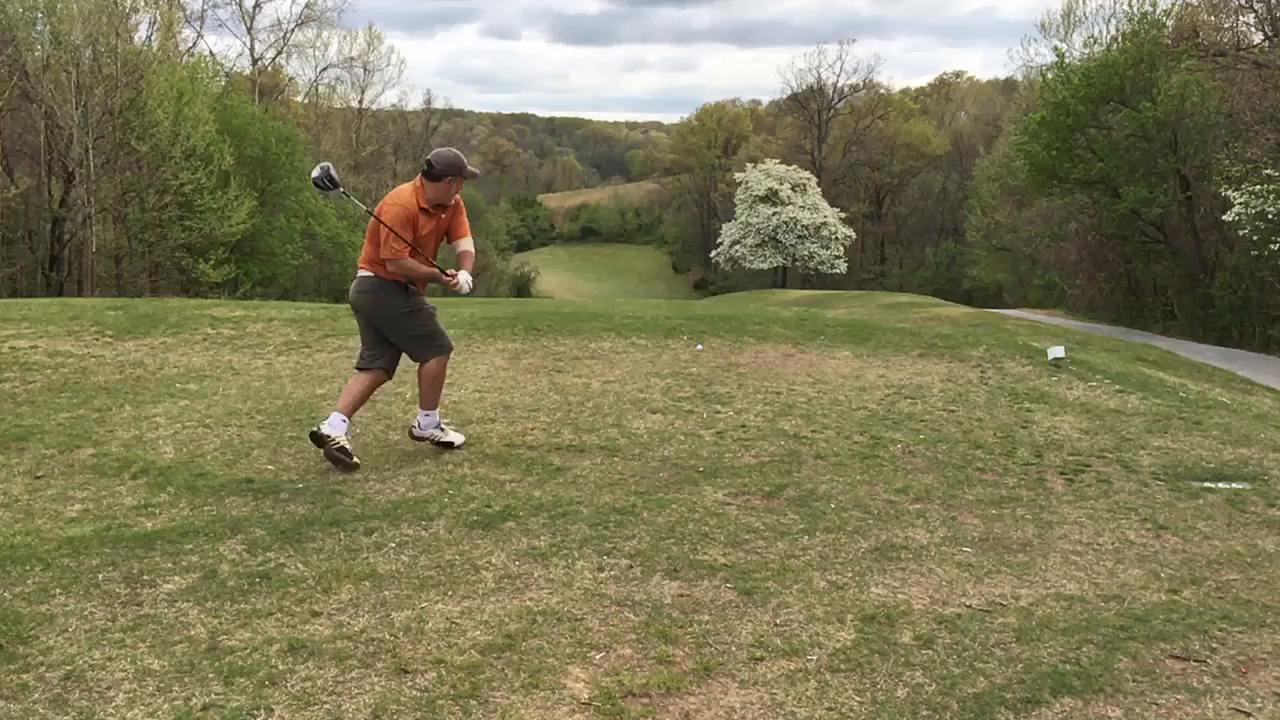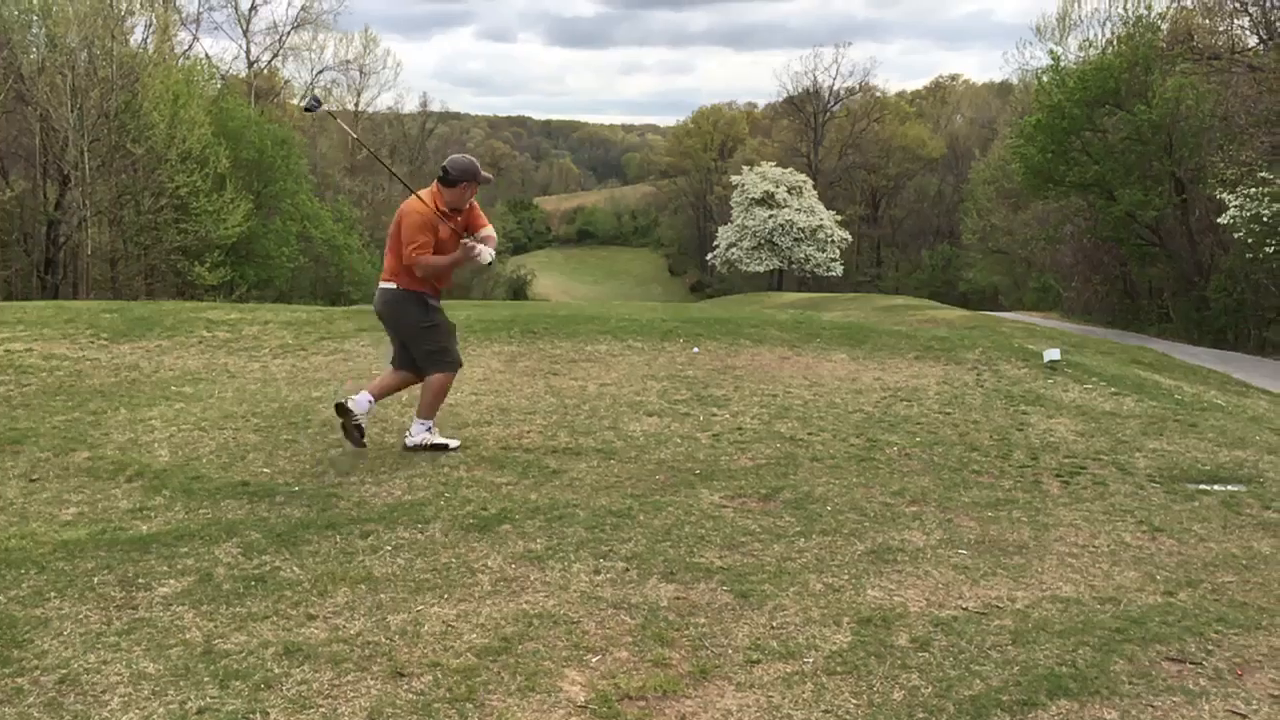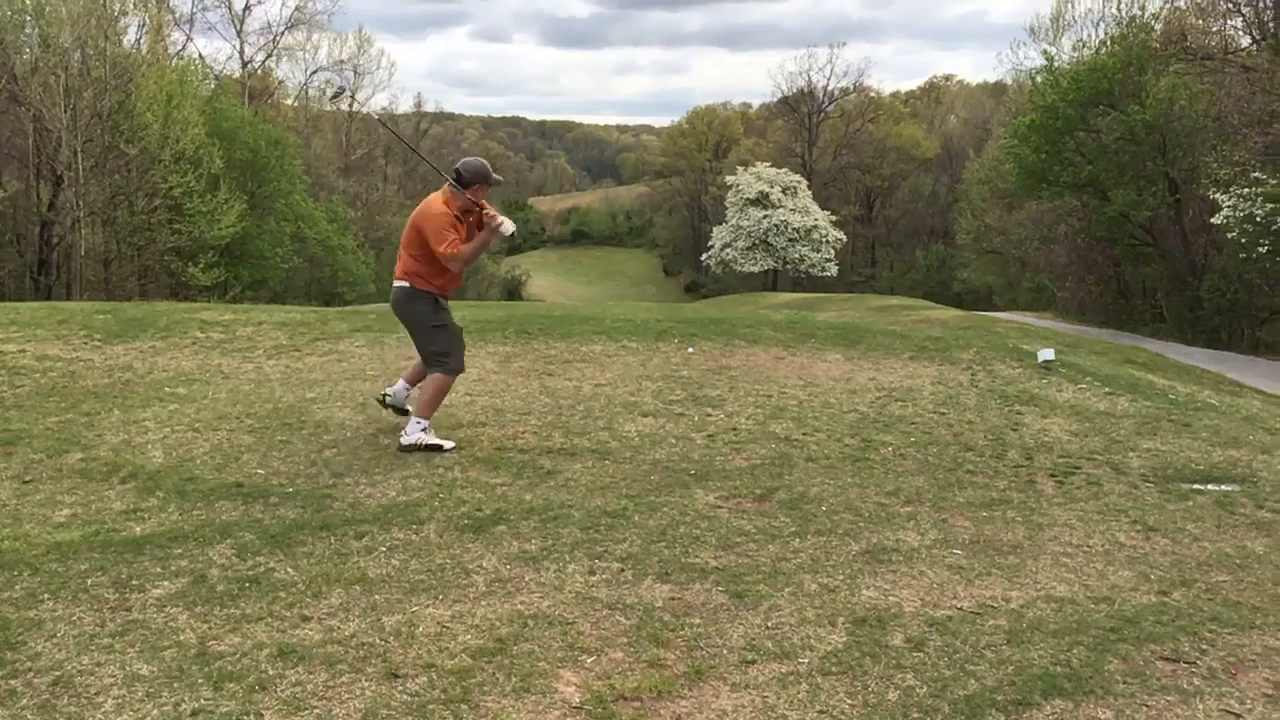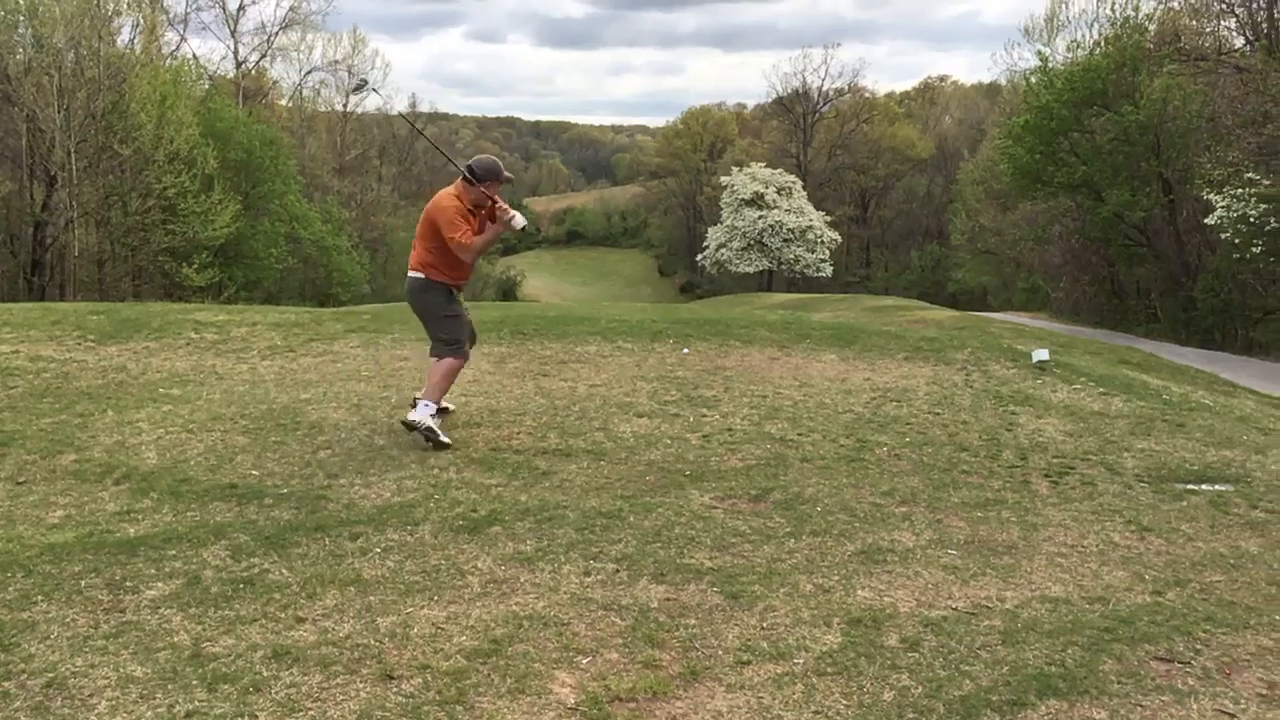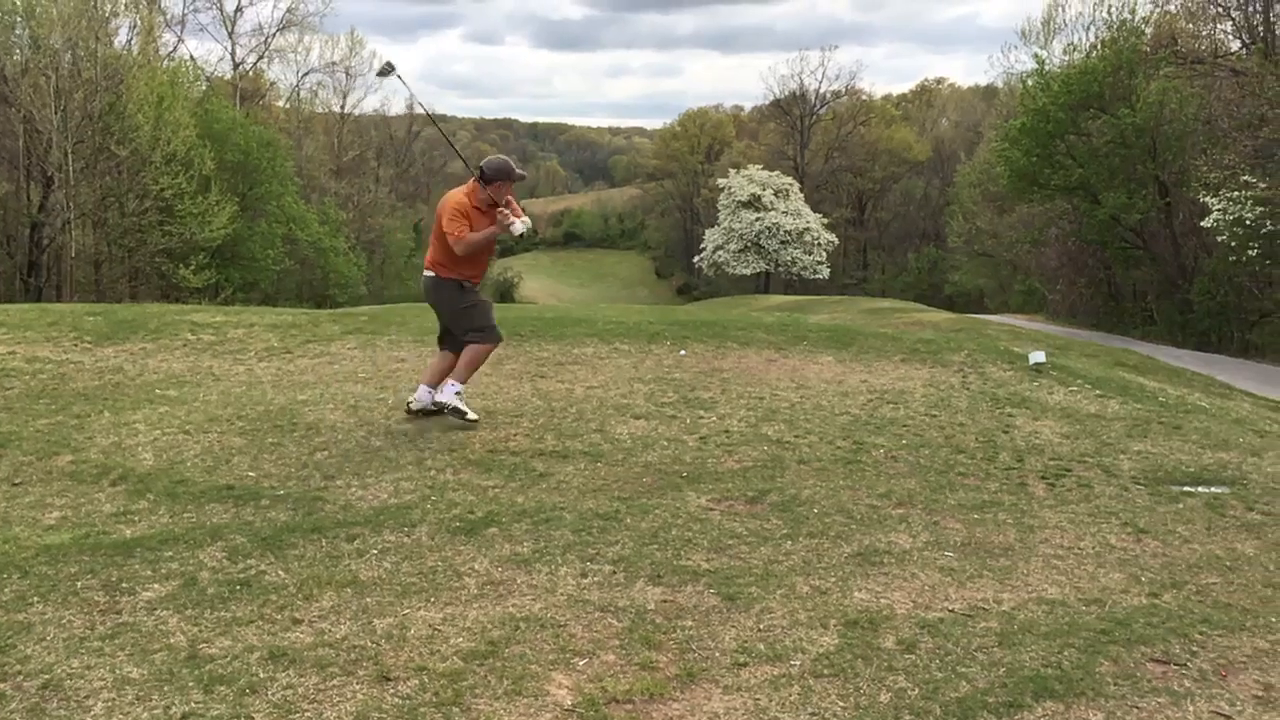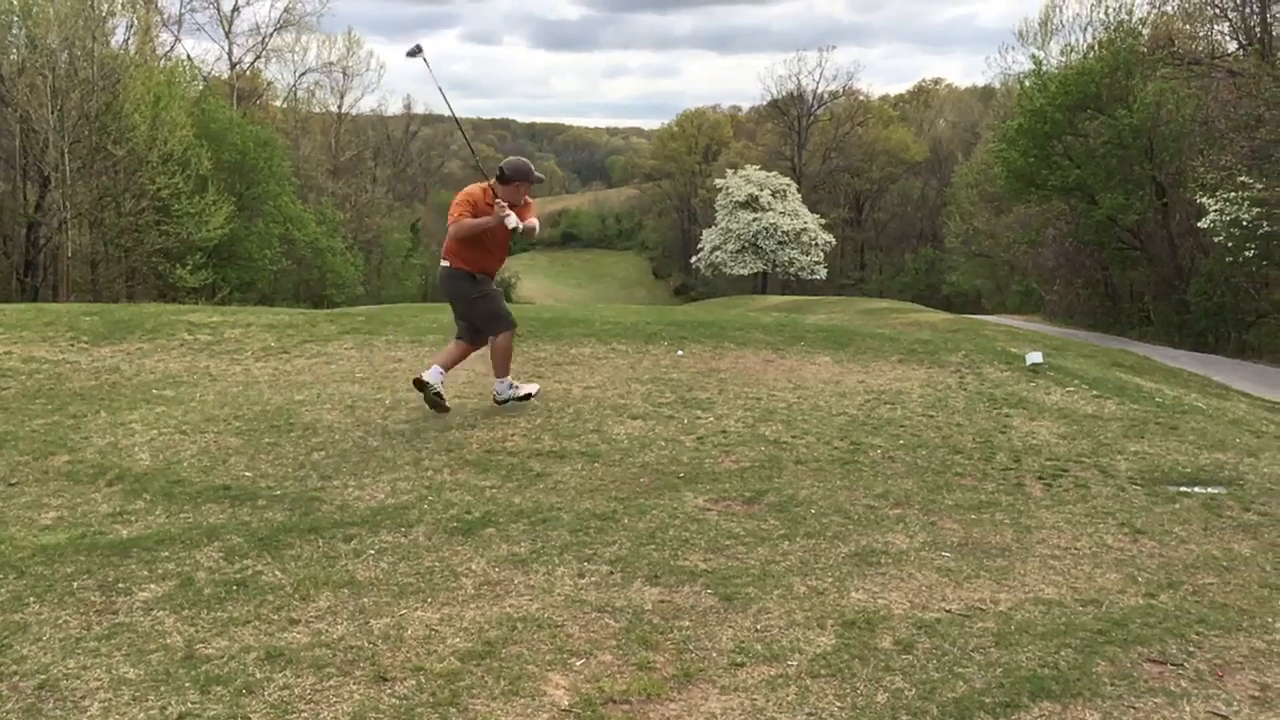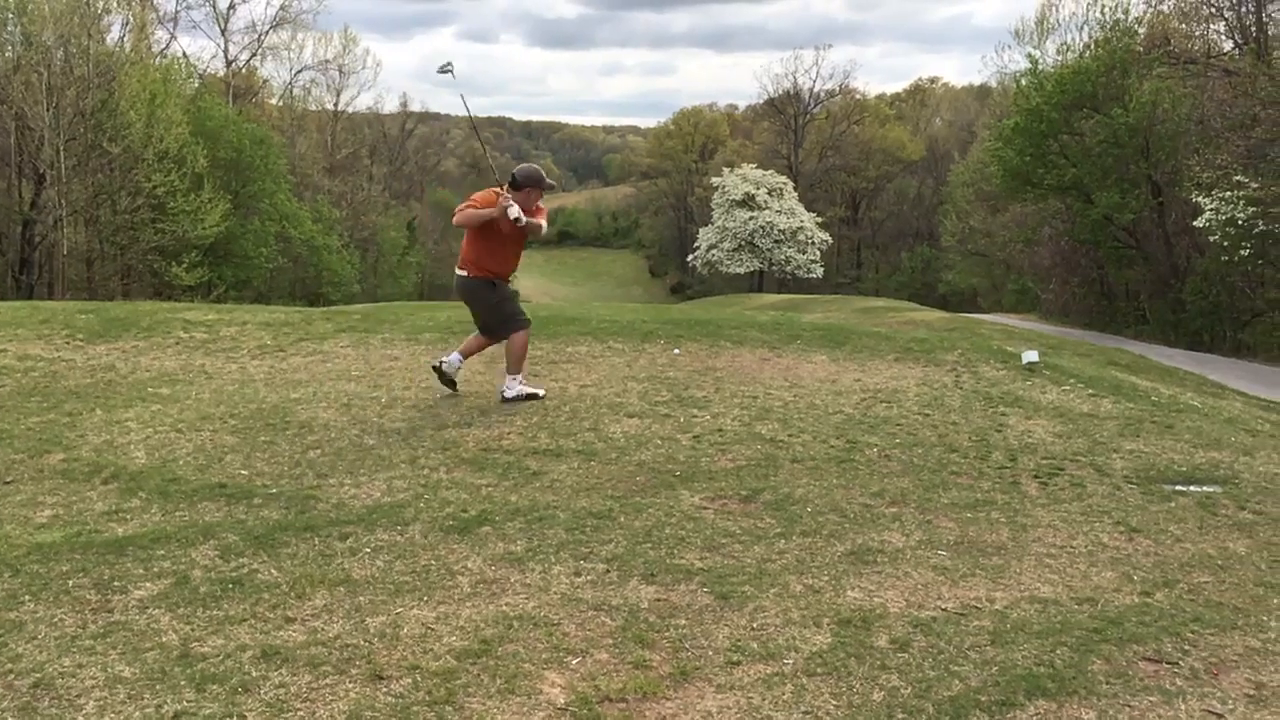
dt=0.1s
person 1, frame 1
left shoulder: (450, 202)
right shoulder: (401, 205)
left elbow: (463, 241)
right elbow: (395, 263)
left wrist: (465, 270)
right wrist: (439, 277)
right hip: (385, 290)
left knee: (375, 367)
right knee: (437, 351)
left ankle: (334, 431)
right ankle: (428, 424)
person 1, frame 2
left shoulder: (464, 205)
right shoulder: (420, 211)
left elbow: (487, 234)
right elbow: (421, 266)
left wrist: (483, 244)
right wrist: (459, 258)
left hip: (394, 297)
right hip: (408, 298)
left knee: (412, 367)
right knee: (445, 364)
left ankle: (357, 405)
right ankle: (421, 432)
person 1, frame 3
left shoulder: (471, 206)
right shoulder: (436, 212)
left elbow: (500, 222)
right elbow: (456, 261)
left wrist: (502, 224)
right wrist: (486, 236)
left hip: (419, 295)
right hip: (418, 297)
left knee: (444, 353)
right knee: (448, 364)
left ankle: (397, 393)
right ankle: (416, 431)
person 1, frame 4
left shoulder: (481, 201)
right shoulder: (448, 205)
left elbow: (509, 216)
right elbow: (469, 253)
left wrist: (510, 217)
right wrist: (498, 228)
left hip: (438, 287)
right hip: (431, 288)
left knee: (462, 339)
right knee: (455, 351)
left ankle: (428, 399)
right ankle: (423, 415)
person 1, frame 5
left shoulder: (501, 202)
right shoulder: (457, 202)
left elbow: (522, 223)
right elbow: (462, 246)
left wrist: (518, 224)
right wrist: (494, 227)
left hip: (458, 284)
right hip: (447, 284)
left knee: (455, 344)
right knee: (486, 337)
left ankle: (423, 398)
right ankle: (450, 391)
person 1, frame 6
left shoulder: (520, 201)
right shoulder: (472, 196)
left elbow: (532, 226)
right elbow: (455, 230)
left wrist: (519, 222)
right wrist: (492, 220)
left hip: (475, 276)
right hip: (460, 275)
left knee: (473, 335)
right knee: (502, 326)
left ankle: (432, 377)
right ankle: (503, 388)
person 1, frame 7
left shoulder: (534, 208)
right shoulder: (486, 199)
left elbow: (540, 230)
right elbow: (459, 220)
left wrist: (523, 219)
right wrist: (494, 213)
left hip: (490, 280)
right hip: (478, 280)
left knee: (493, 330)
right knee: (518, 326)
left ankle: (450, 363)
right ankle: (514, 388)
